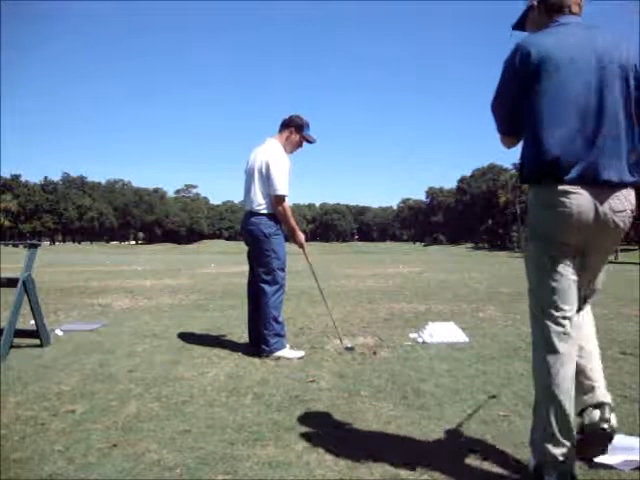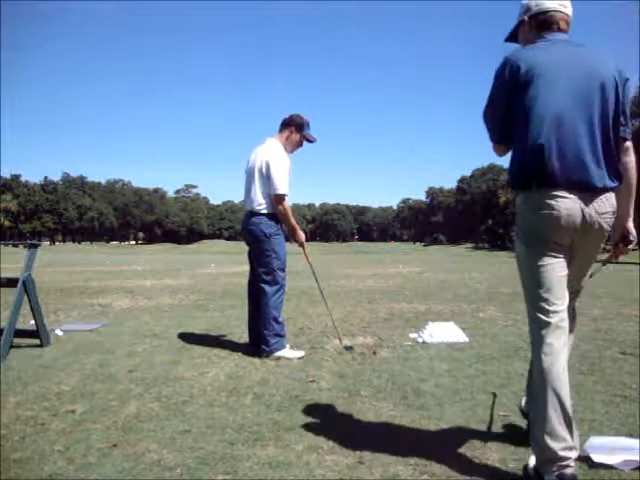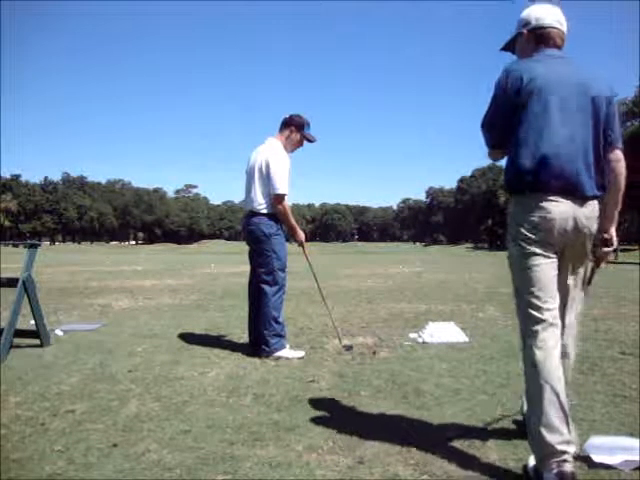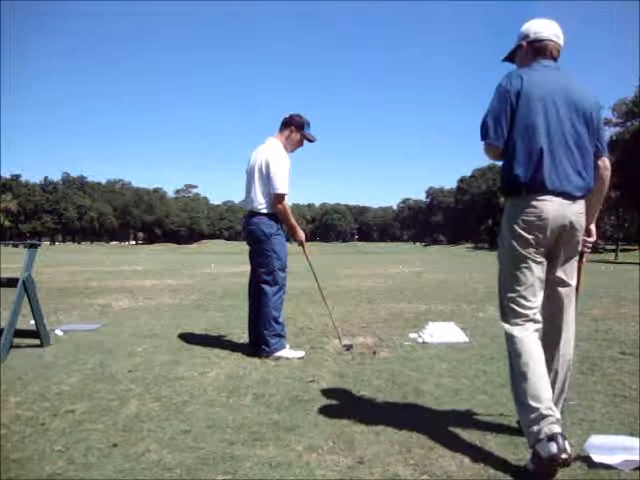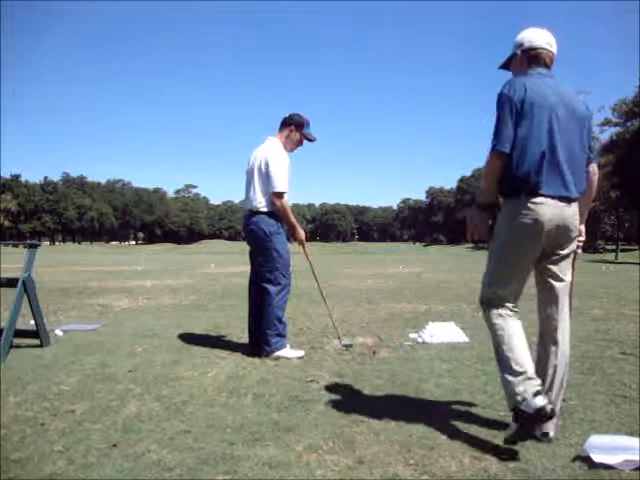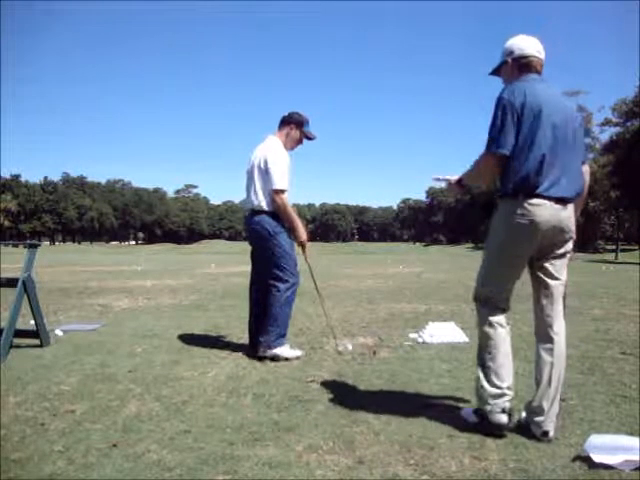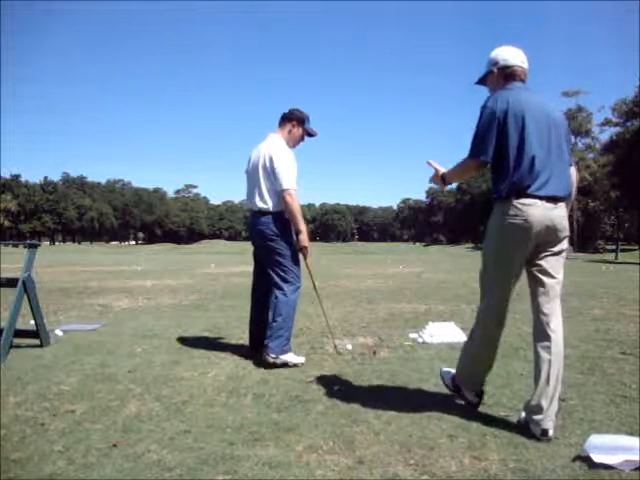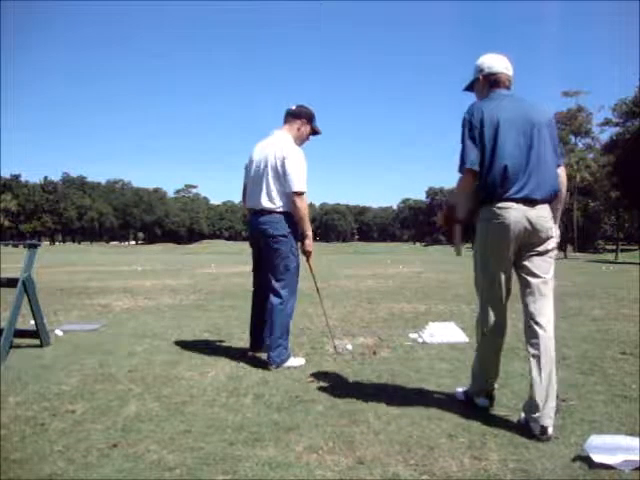
dt=0.2s
person 1, frame 1
left shoulder: (528, 52)
left elbow: (508, 137)
left hip: (555, 200)
left knee: (555, 328)
right knee: (579, 311)
right ankle: (597, 415)
person 1, frame 2
left shoulder: (517, 64)
left elbow: (499, 145)
left hip: (543, 205)
right hip: (598, 207)
left knee: (549, 329)
right knee: (564, 319)
right ankle: (540, 411)
person 1, frame 3
left shoulder: (517, 75)
right shoulder: (596, 87)
left elbow: (495, 150)
right elbow: (615, 162)
right wrist: (609, 223)
left hip: (535, 210)
right hip: (584, 213)
left knee: (541, 330)
right knee: (564, 325)
right ankle: (548, 422)
person 1, frame 4
left shoulder: (515, 84)
right shoulder: (585, 98)
left elbow: (493, 150)
right elbow: (602, 168)
right wrist: (590, 219)
left hip: (530, 208)
right hip: (572, 211)
left knee: (521, 318)
right knee: (561, 319)
left ankle: (547, 431)
right ankle: (547, 422)
person 1, frame 5
left shoulder: (516, 89)
right shoulder: (577, 103)
left elbow: (500, 158)
right elbow: (592, 171)
left wrist: (480, 207)
left hip: (527, 208)
right hip: (567, 212)
left knee: (497, 302)
right knee: (557, 316)
left ankle: (529, 396)
right ankle: (545, 416)
person 1, frame 6
left shoulder: (514, 94)
right shoulder: (569, 107)
left elbow: (495, 159)
right elbow: (584, 172)
left wrist: (462, 181)
left hip: (523, 208)
right hip: (563, 212)
left knee: (491, 304)
right knee: (552, 315)
left ankle: (495, 408)
right ankle: (542, 418)
person 1, frame 7
left shoulder: (497, 104)
right shoulder: (554, 113)
left elbow: (478, 162)
right elbow: (572, 174)
left wrist: (444, 176)
left hip: (516, 212)
right hip: (556, 215)
left knee: (493, 305)
right knee: (549, 315)
left ankle: (468, 385)
right ankle: (542, 417)
person 1, frame 8
left shoulder: (478, 112)
right shoulder: (541, 116)
left elbow: (469, 175)
right elbow: (561, 175)
left wrist: (461, 220)
right wrist: (554, 221)
left hip: (498, 215)
right hip: (540, 216)
left knee: (492, 310)
right knee: (541, 314)
left ankle: (482, 391)
right ankle: (541, 414)
person 2, frame 1
left shoulder: (259, 151)
right shoulder: (278, 156)
right elbow: (279, 202)
right wrist: (295, 231)
left hip: (252, 220)
right hip: (267, 224)
left knee: (258, 283)
right knee: (273, 283)
left ankle: (258, 340)
right ankle: (272, 344)
person 2, frame 2
left shoulder: (259, 151)
right shoulder: (278, 156)
right elbow: (279, 202)
right wrist: (295, 230)
left hip: (252, 220)
right hip: (267, 224)
left knee: (259, 283)
right knee: (273, 283)
left ankle: (259, 340)
right ankle: (272, 344)
person 2, frame 3
left shoulder: (260, 151)
right shoulder: (278, 155)
right elbow: (279, 201)
right wrist: (295, 230)
left hip: (253, 220)
right hip: (268, 224)
left knee: (259, 283)
right knee: (273, 283)
left ankle: (258, 340)
right ankle: (272, 344)
person 2, frame 4
left shoulder: (260, 151)
right shoulder: (278, 155)
right elbow: (278, 201)
right wrist: (295, 229)
left hip: (253, 220)
right hip: (268, 224)
left knee: (260, 283)
right knee: (273, 284)
left ankle: (258, 340)
right ankle: (272, 344)
person 2, frame 5
left shoulder: (261, 150)
right shoulder: (277, 154)
right elbow: (277, 200)
right wrist: (295, 228)
left hip: (254, 220)
right hip: (268, 223)
left knee: (260, 283)
right knee: (277, 282)
left ankle: (258, 340)
right ankle: (273, 343)
person 2, frame 6
left shoulder: (261, 150)
right shoulder: (277, 153)
right elbow: (278, 197)
right wrist: (297, 227)
left hip: (256, 220)
right hip: (270, 222)
left knee: (261, 283)
right knee: (286, 279)
left ankle: (258, 341)
right ankle: (273, 341)
person 2, frame 7
left shoulder: (259, 149)
right shoulder: (281, 151)
right elbow: (288, 196)
right wrist: (301, 231)
left hip: (257, 220)
right hip: (275, 223)
left knee: (263, 284)
right knee: (288, 284)
left ankle: (258, 342)
right ankle: (277, 348)
person 2, frame 8
left shoulder: (259, 147)
right shoulder: (292, 151)
left elbow: (246, 192)
right elbow: (297, 199)
right wrist: (307, 235)
left hip: (256, 221)
right hip: (279, 224)
left knee: (263, 285)
right knee: (283, 290)
left ankle: (259, 340)
right ankle: (278, 355)
